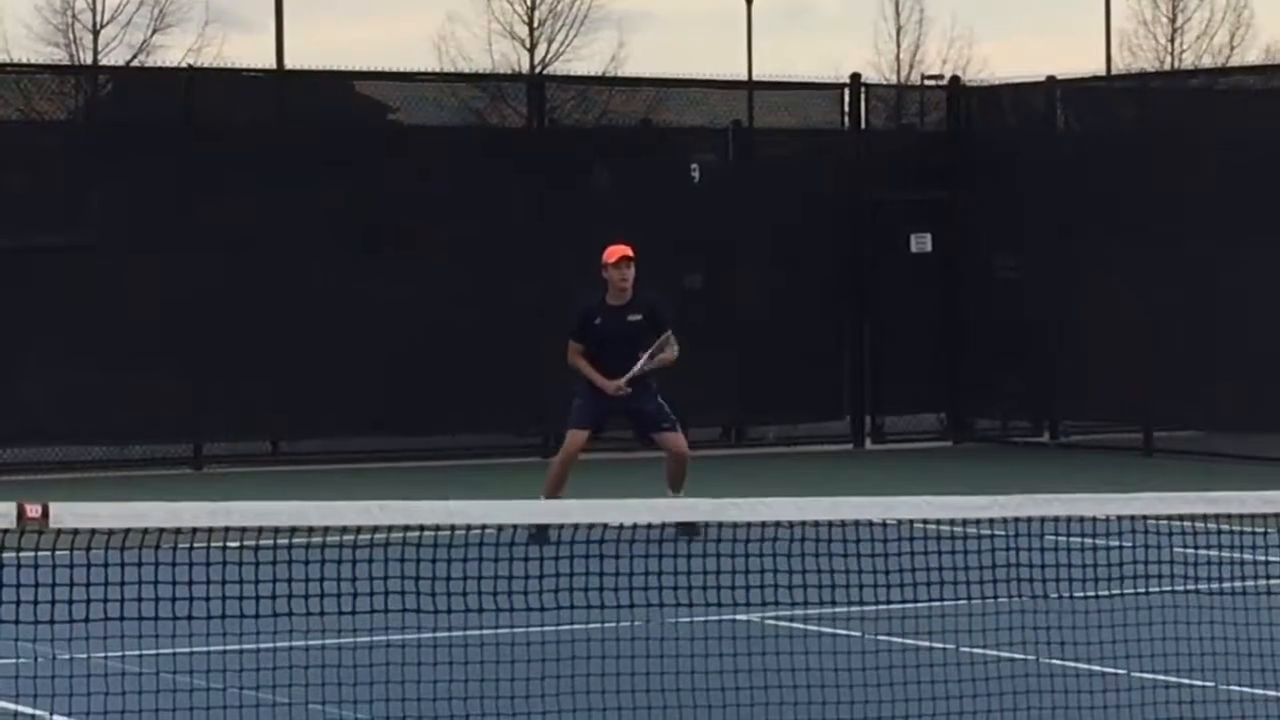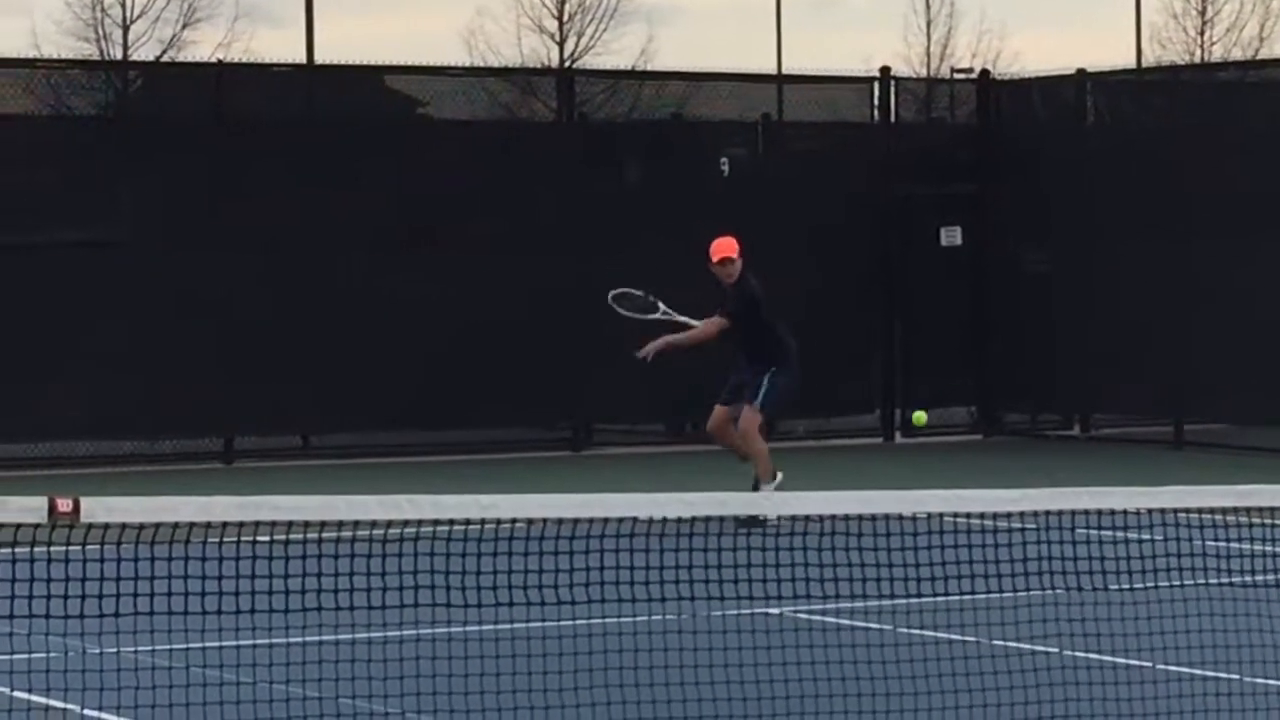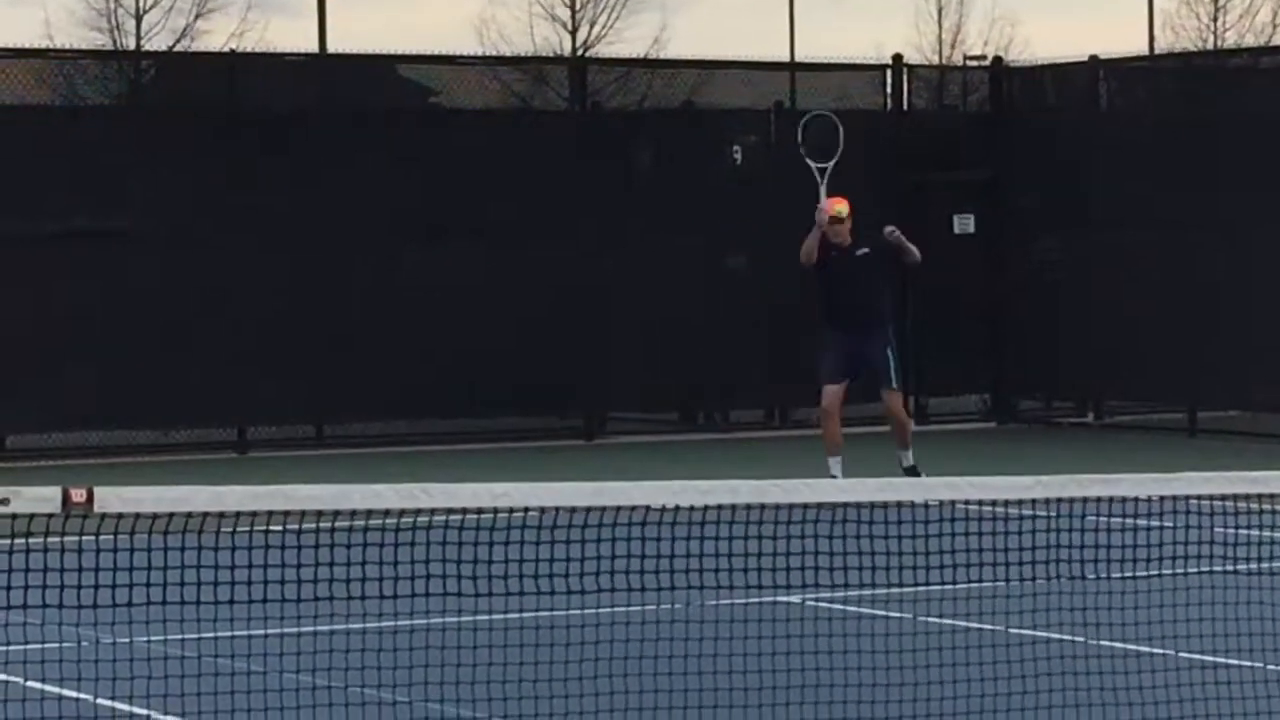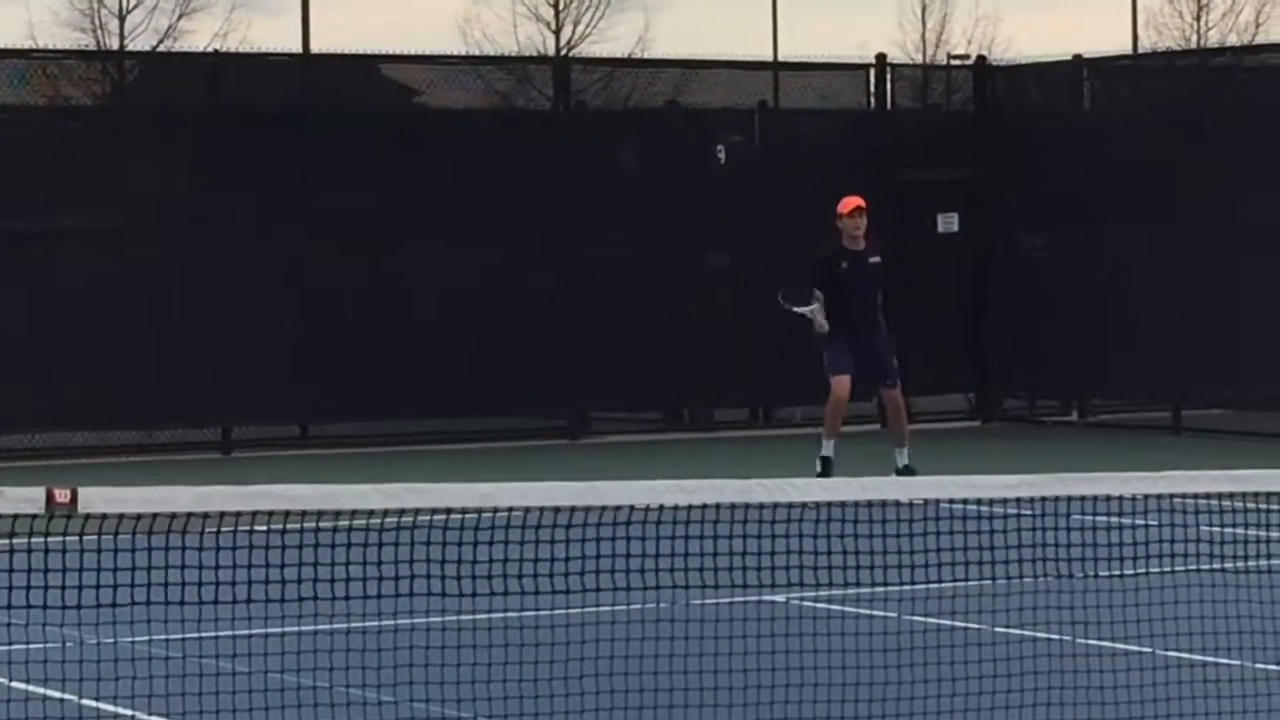
dt=0.5s
person 1, frame 1
left shoulder: (649, 309)
right shoulder: (589, 312)
left elbow: (672, 350)
right elbow: (574, 356)
left wrist: (653, 362)
right wrist: (602, 382)
left hip: (639, 390)
right hip: (596, 390)
left knee: (678, 449)
right knee: (570, 449)
person 1, frame 2
left shoulder: (743, 291)
right shoulder: (735, 286)
left elbow: (710, 330)
left wrist: (664, 342)
left hip: (773, 365)
right hip: (749, 363)
left knee: (746, 429)
right knee: (716, 427)
right ankle: (768, 473)
person 1, frame 3
left shoulder: (872, 245)
right shoulder: (822, 254)
left elbow: (915, 259)
right elbow: (805, 258)
left wrist: (900, 242)
right wrist: (818, 224)
left hip: (875, 336)
right hip: (838, 339)
left knee: (894, 406)
right knee: (829, 405)
left ankle: (908, 464)
right ankle: (834, 475)
person 1, frame 4
left shoulder: (875, 254)
right shoulder: (828, 260)
right elbow: (817, 300)
right wrist: (819, 319)
left hip: (873, 336)
right hip: (839, 338)
left knee: (894, 400)
right knee: (840, 393)
left ankle: (903, 464)
right ankle: (826, 454)
